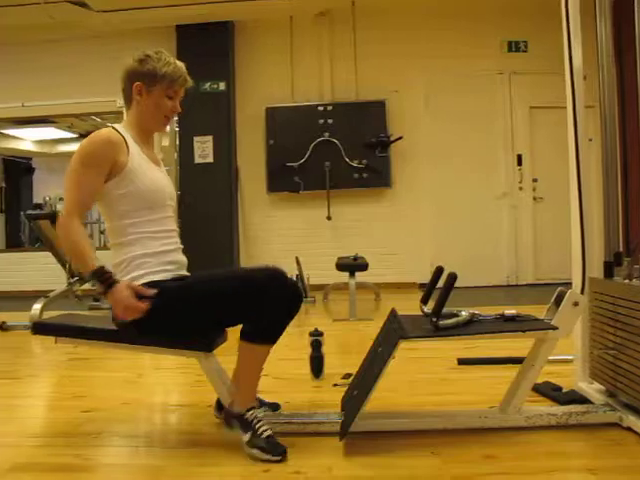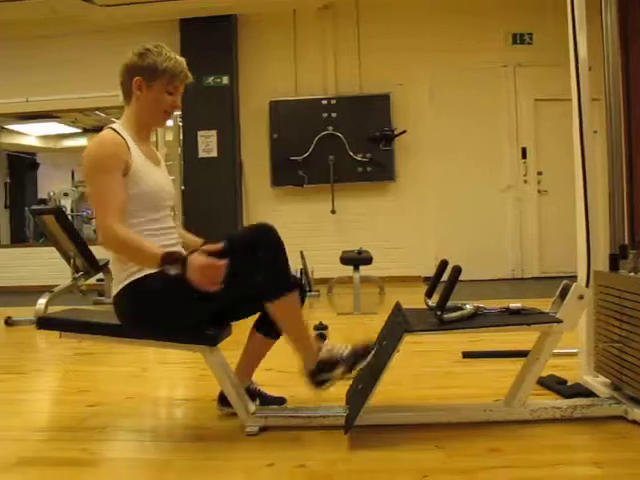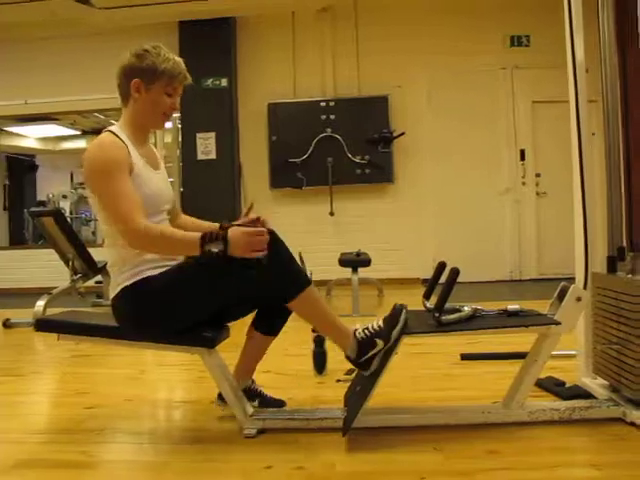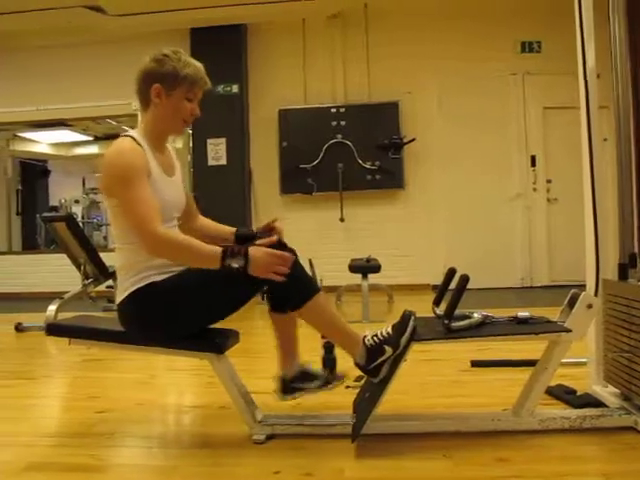
dt=0.2s
person 1, frame 1
left shoulder: (150, 151)
right shoulder: (107, 143)
right elbow: (68, 223)
right wrist: (109, 285)
left hip: (170, 290)
right hip: (147, 298)
left knee: (280, 292)
right knee: (275, 286)
left ankle: (237, 396)
right ankle: (242, 411)
person 1, frame 2
left shoulder: (148, 150)
right shoulder: (107, 146)
right elbow: (111, 232)
left wrist: (208, 249)
right wrist: (178, 264)
left hip: (175, 285)
right hip: (144, 295)
left knee: (287, 287)
right knee: (261, 240)
right ankle: (314, 361)
person 1, frame 3
left shoulder: (149, 152)
right shoulder: (107, 150)
right elbow: (136, 233)
left wrist: (226, 229)
right wrist: (220, 243)
left hip: (166, 288)
right hip: (141, 299)
left knee: (278, 286)
right knee: (265, 251)
left ankle: (239, 385)
right ankle: (353, 345)
person 1, frame 4
left shoulder: (169, 155)
right shoulder: (125, 155)
left elbow: (191, 223)
right elbow: (155, 239)
left wrist: (245, 238)
right wrist: (239, 259)
left hip: (173, 290)
right hip: (146, 303)
left knee: (274, 252)
right knee: (277, 263)
left ankle: (291, 370)
right ankle: (363, 352)
